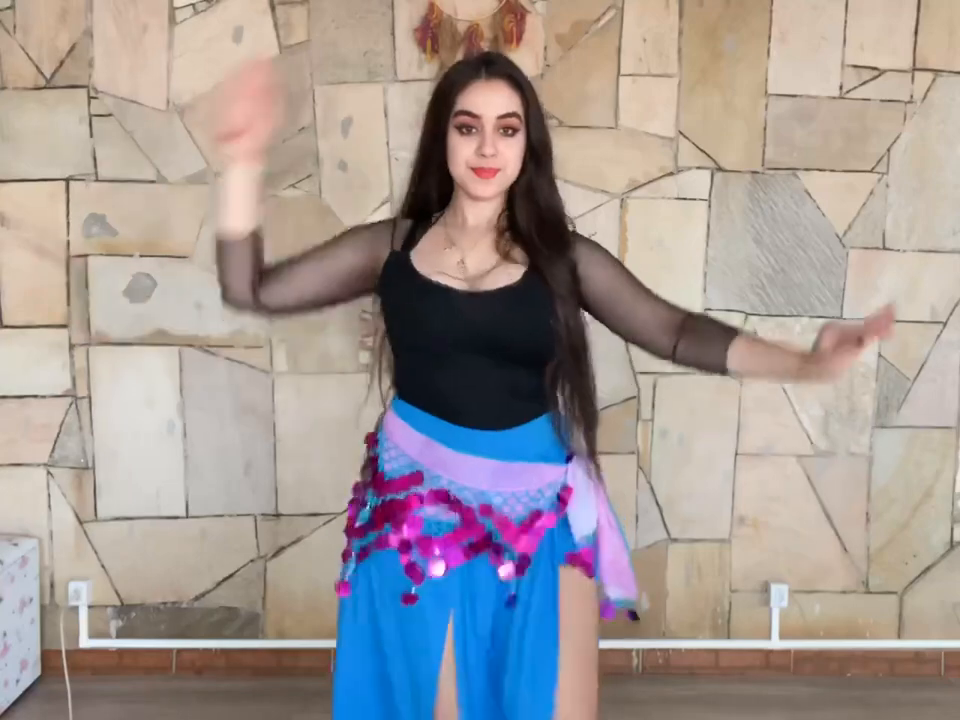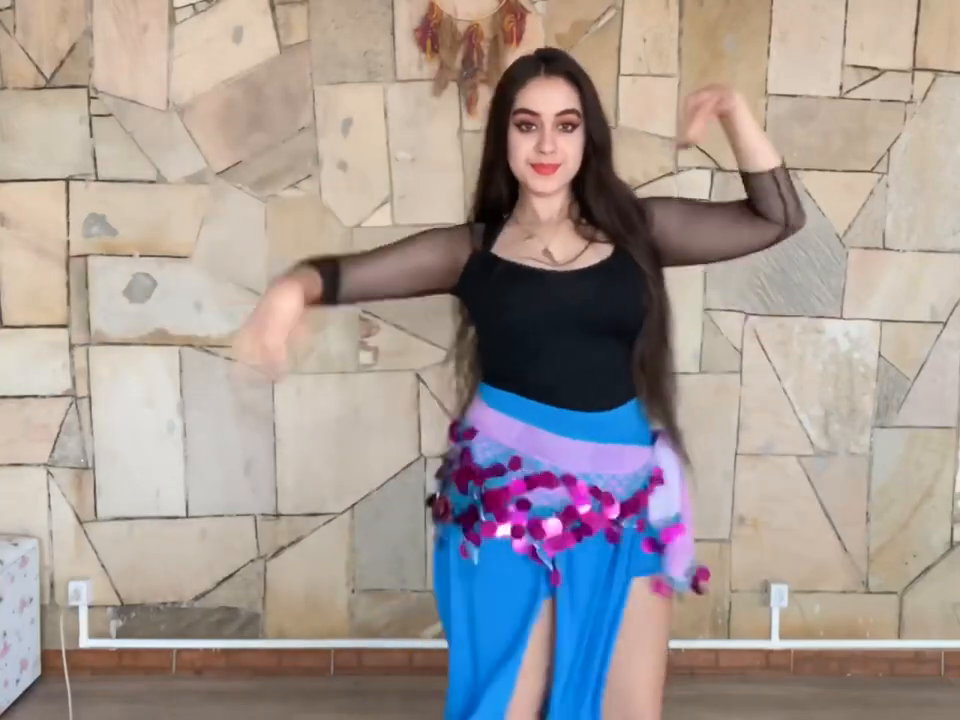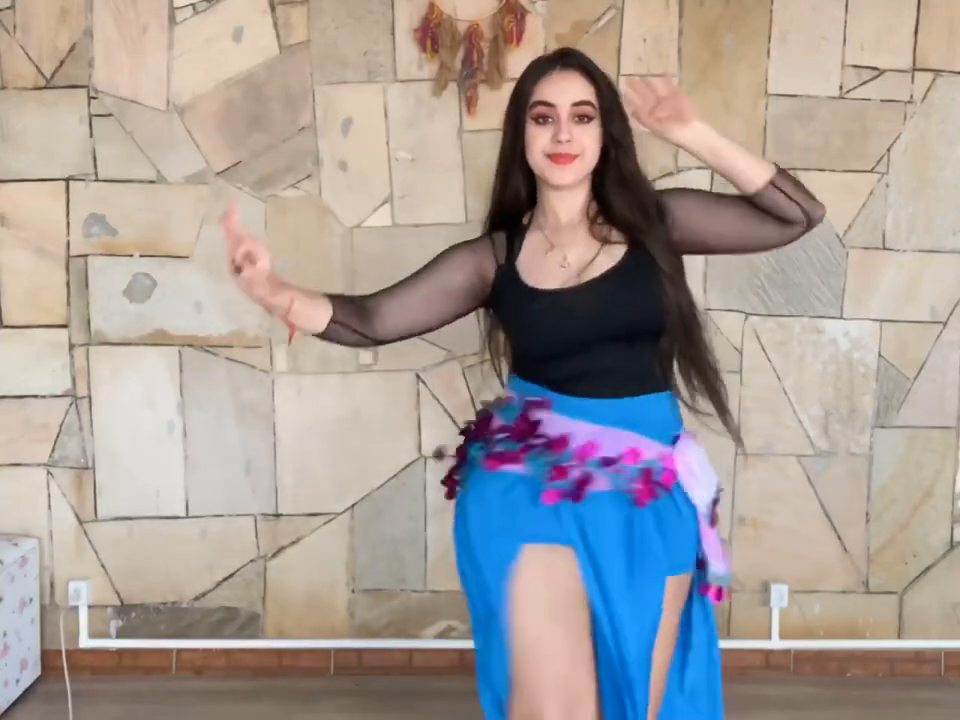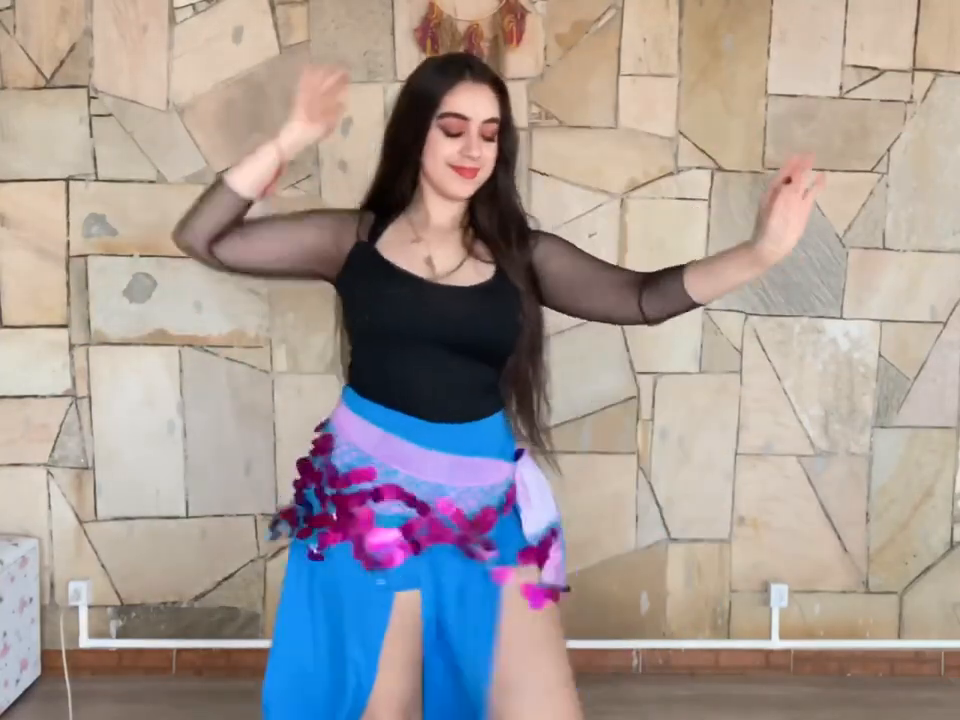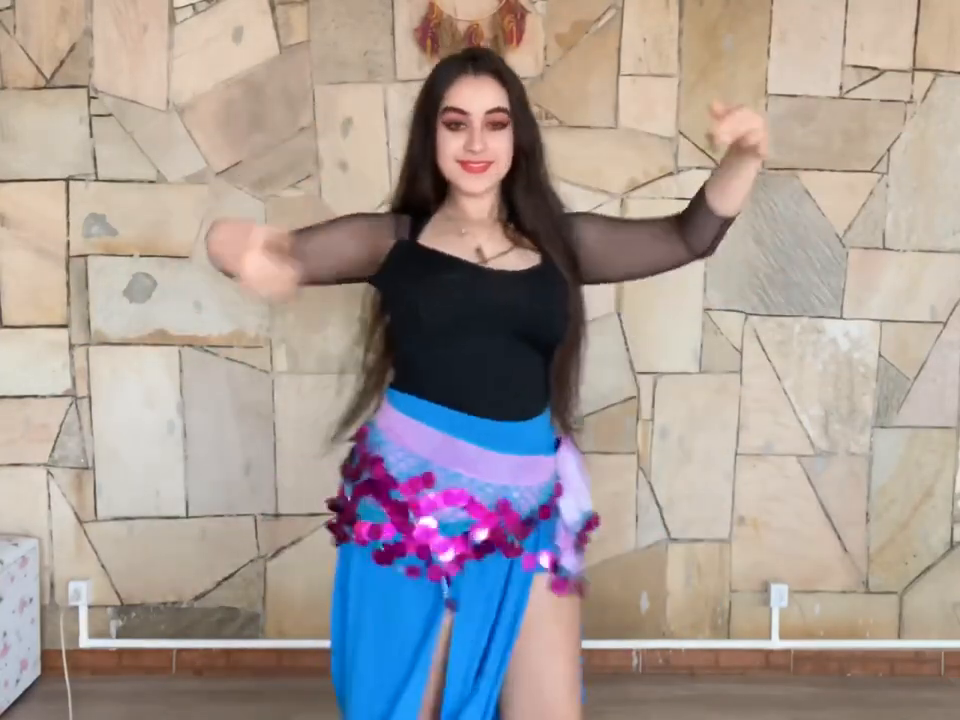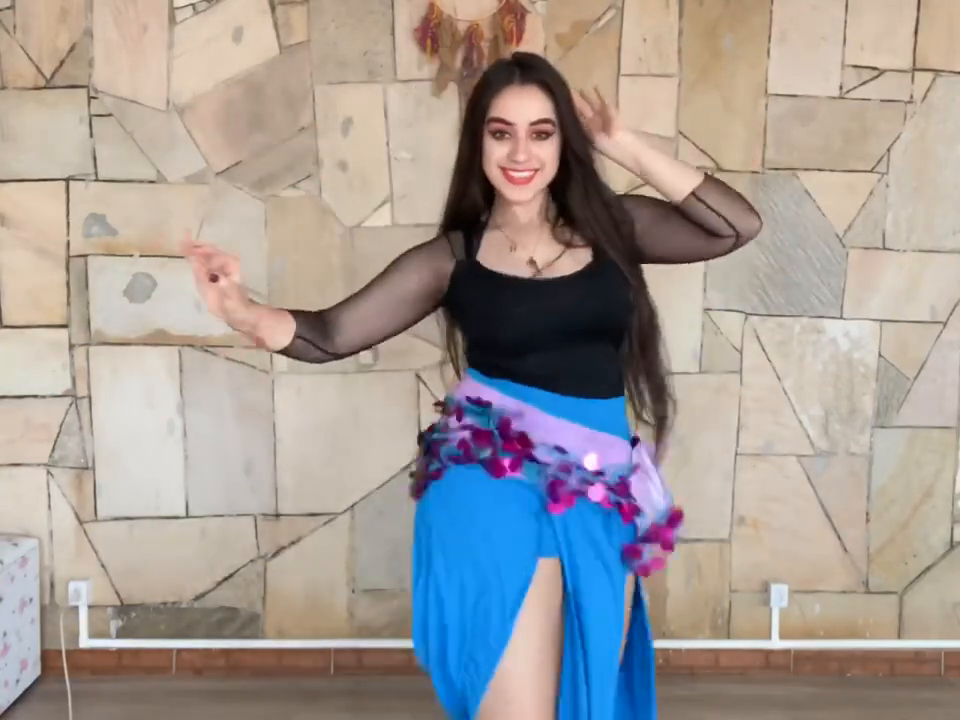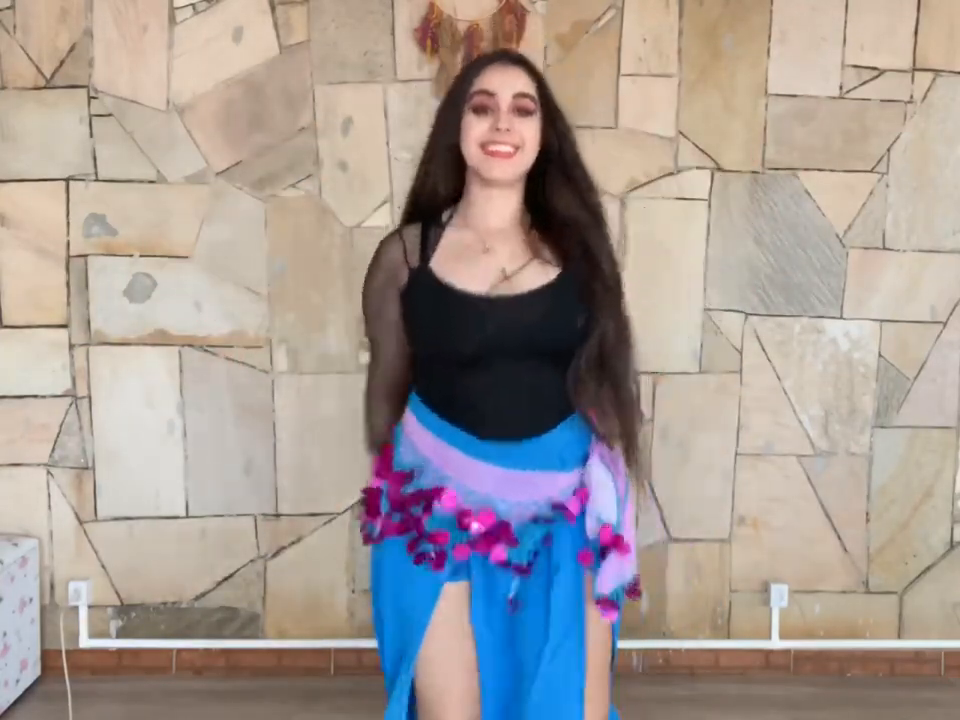
dt=0.7s
person 1, frame 1
left shoulder: (562, 256)
right shoulder: (392, 247)
left elbow: (677, 334)
right elbow: (253, 291)
left wrist: (806, 362)
right wrist: (245, 162)
left hip: (539, 518)
right hip: (417, 516)
person 1, frame 2
left shoulder: (635, 229)
right shoulder: (470, 250)
left elbow: (774, 219)
right elbow: (342, 277)
left wrist: (737, 121)
right wrist: (291, 291)
left hip: (627, 502)
right hip: (510, 502)
person 1, frame 3
left shoulder: (657, 223)
right shoulder: (491, 258)
left elbow: (798, 216)
right elbow: (373, 318)
left wrist: (695, 135)
right wrist: (283, 297)
left hip: (654, 496)
right hip: (535, 486)
person 1, frame 4
left shoulder: (522, 254)
right shoulder: (353, 237)
left elbow: (640, 297)
right elbow: (202, 238)
left wrist: (757, 254)
right wrist: (293, 139)
left hip: (487, 511)
right hip: (369, 506)
person 1, frame 5
left shoulder: (559, 240)
right shoulder: (392, 239)
left elbow: (687, 235)
right elbow: (270, 253)
left wrist: (740, 158)
right wrist: (244, 248)
left hip: (528, 516)
right hip: (410, 508)
person 1, frame 6
left shoulder: (610, 224)
right shoulder: (448, 256)
left elbow: (736, 225)
right elbow: (328, 332)
left wrist: (625, 147)
right wrist: (247, 311)
left hip: (600, 500)
right hip: (493, 483)
person 1, frame 7
left shoulder: (578, 244)
right shoulder: (405, 255)
right elbow: (387, 384)
right wrist: (387, 473)
left hip: (559, 510)
right hip: (439, 509)
